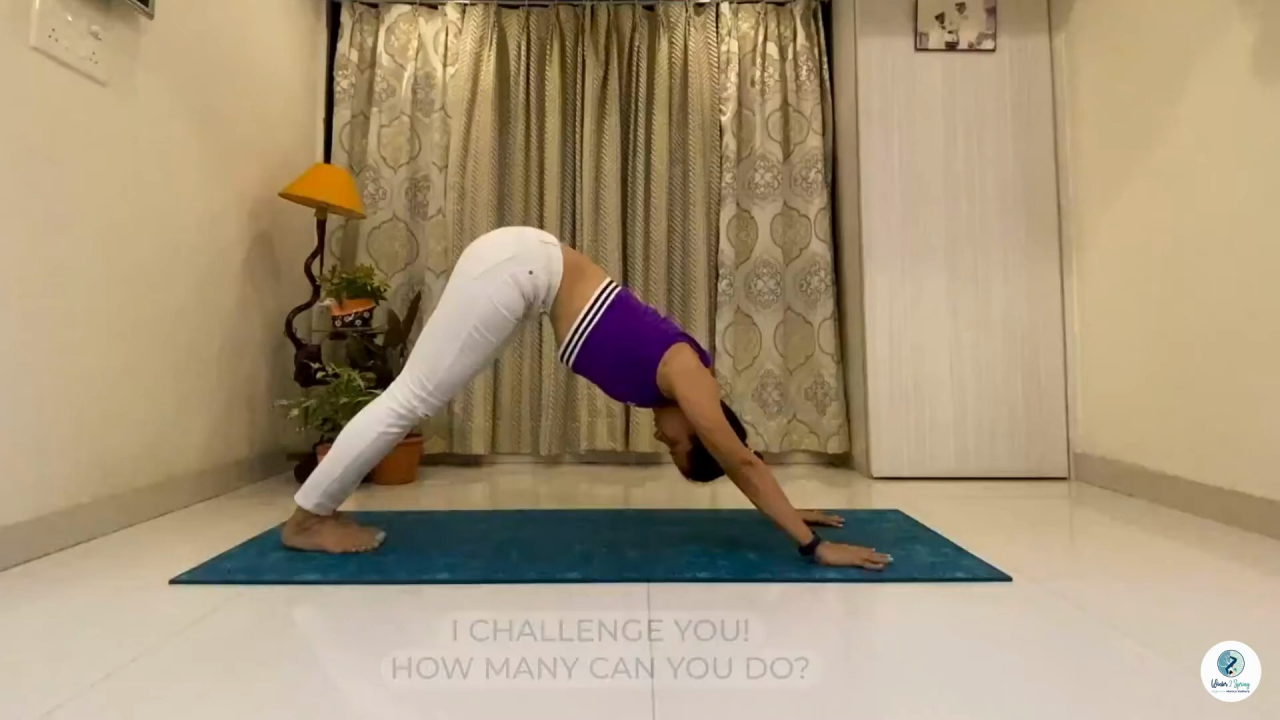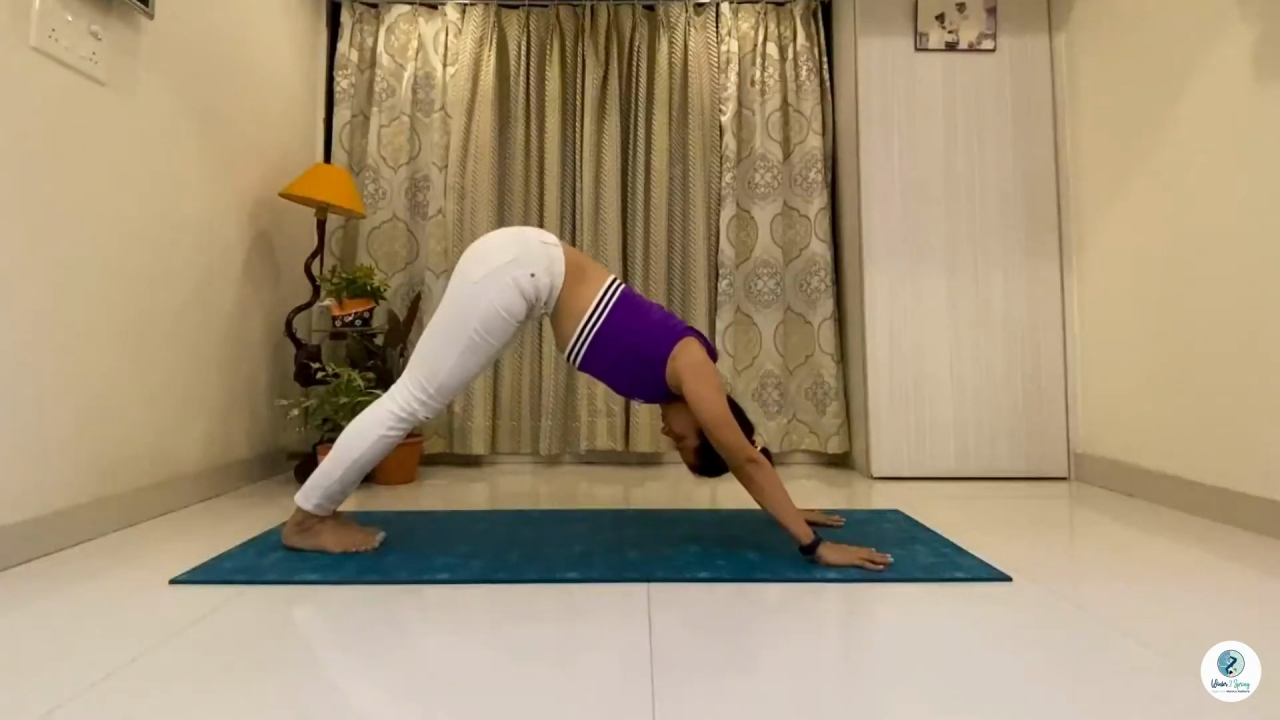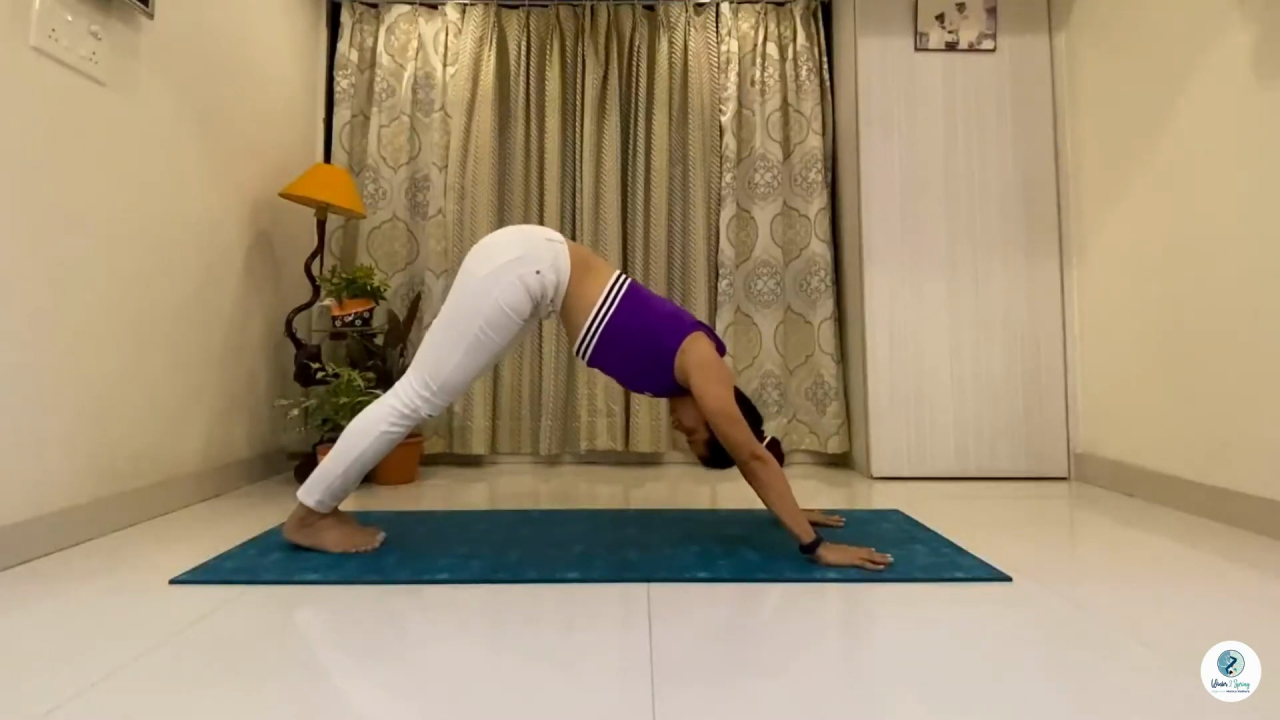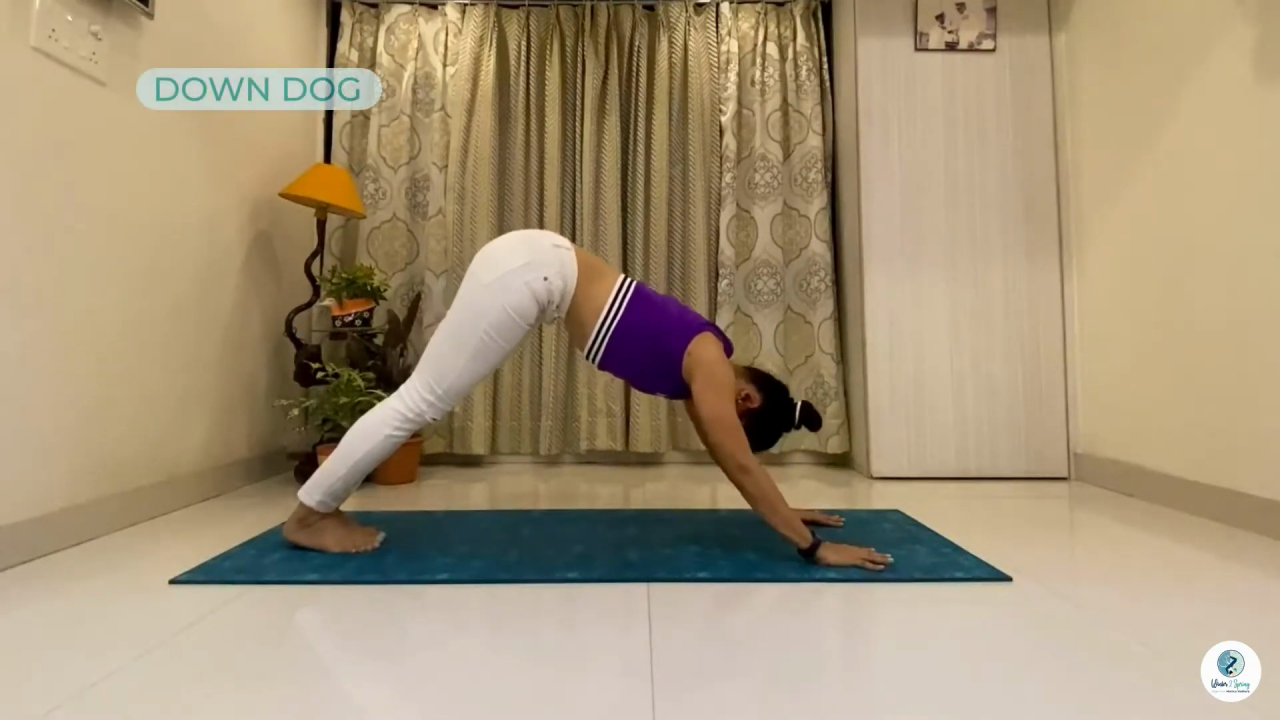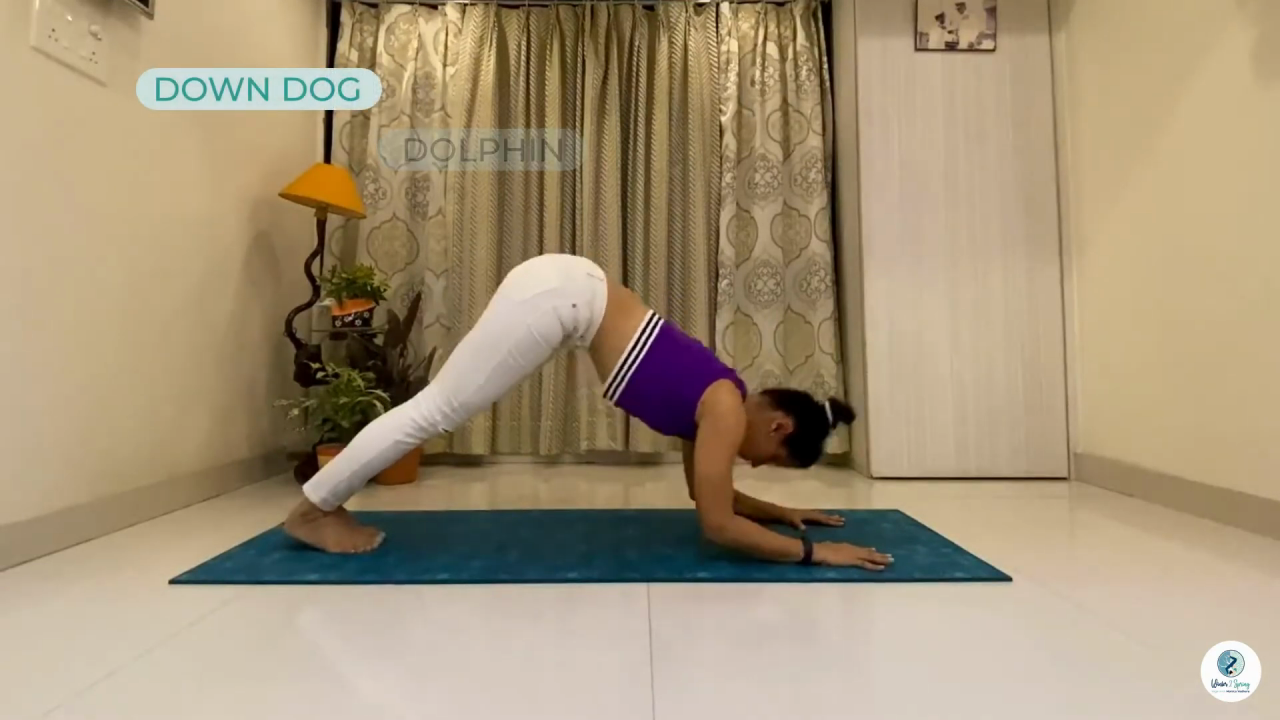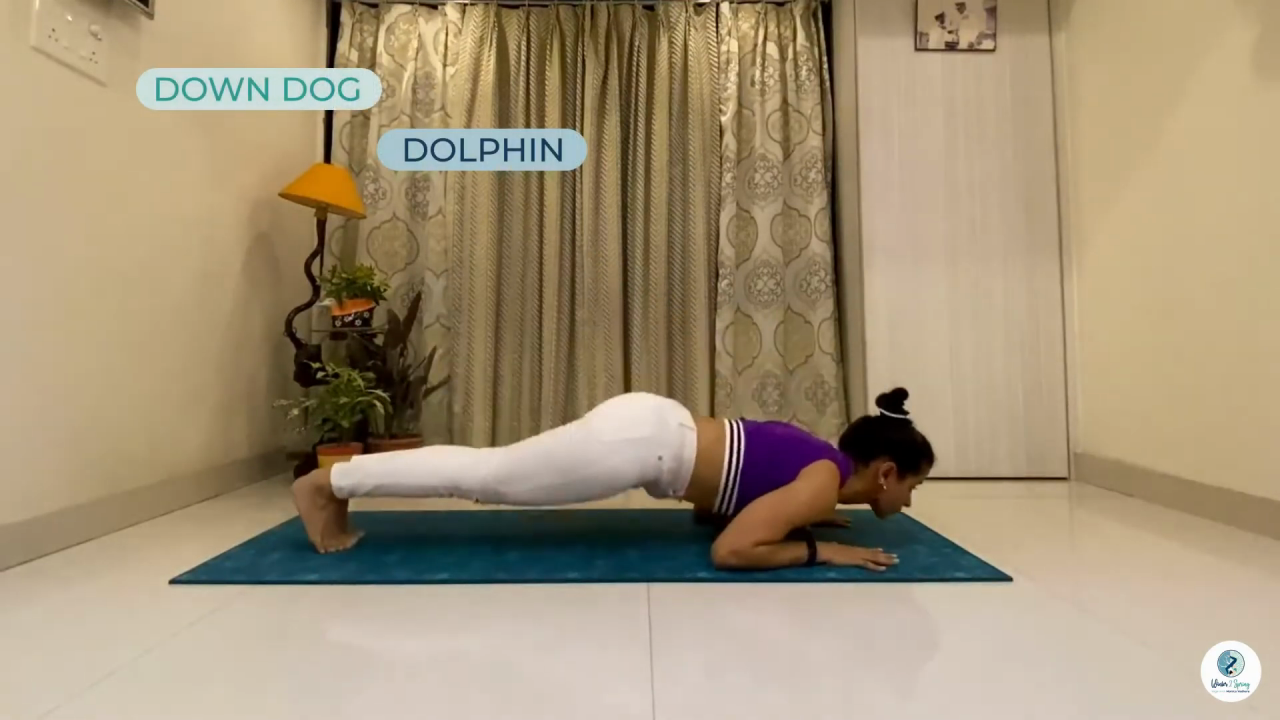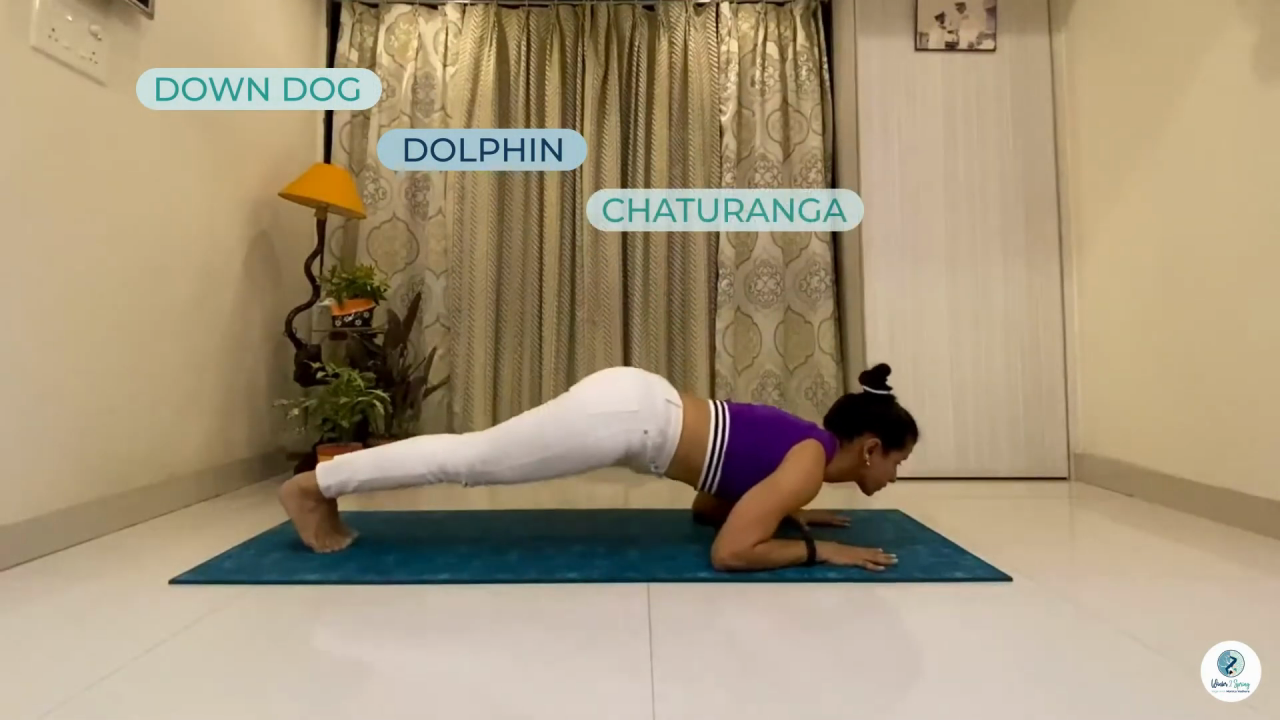
dt=0.7s
person 1, frame 1
left shoulder: (680, 373)
right shoulder: (683, 376)
left elbow: (740, 462)
right elbow: (739, 461)
left wrist: (785, 512)
right wrist: (813, 545)
left hip: (526, 264)
right hip: (520, 267)
left knee: (414, 397)
right knee: (413, 398)
left ankle: (323, 505)
right ankle: (306, 518)
person 1, frame 2
left shoulder: (686, 368)
right shoulder: (691, 370)
left elbow: (745, 457)
right elbow: (746, 458)
left wrist: (790, 513)
right wrist: (813, 545)
left hip: (525, 264)
right hip: (521, 268)
left knee: (414, 400)
right knee: (415, 401)
left ankle: (321, 506)
right ankle: (307, 518)
person 1, frame 3
left shoulder: (693, 364)
right shoulder: (700, 365)
left elbow: (750, 456)
right elbow: (752, 456)
left wrist: (791, 512)
right wrist: (814, 544)
left hip: (532, 262)
right hip: (527, 264)
left knee: (419, 397)
right knee: (419, 397)
left ankle: (324, 504)
right ankle: (308, 515)
person 1, frame 4
left shoulder: (701, 363)
right shoulder: (709, 365)
left elbow: (731, 463)
right elbow: (740, 465)
left wrist: (786, 513)
right wrist: (812, 547)
left hip: (536, 264)
right hip: (531, 269)
left knee: (422, 400)
right knee: (424, 400)
left ankle: (322, 505)
right ankle: (310, 513)
person 1, frame 5
left shoulder: (716, 401)
right shoulder: (728, 407)
left elbow: (707, 490)
right elbow: (718, 526)
left wrist: (778, 511)
right wrist: (810, 550)
left hip: (569, 288)
right hip: (559, 293)
left knee: (442, 407)
right knee: (441, 407)
left ankle: (327, 504)
right ankle: (313, 508)
person 1, frame 6
left shoulder: (813, 458)
right shoulder: (825, 485)
left elbow: (714, 512)
right elbow: (729, 550)
left wrist: (796, 523)
right wrist: (817, 548)
left hip: (649, 422)
right hip: (644, 441)
left knee: (486, 472)
right knee: (484, 477)
left ankle: (339, 482)
right ankle: (329, 483)
person 1, frame 7
left shoulder: (799, 442)
right shoulder: (812, 462)
left elbow: (711, 504)
right elbow: (731, 552)
left wrist: (789, 512)
right wrist: (818, 550)
left hip: (633, 397)
right hip: (626, 413)
left knee: (470, 455)
right knee: (467, 461)
left ankle: (328, 483)
right ankle: (315, 484)
